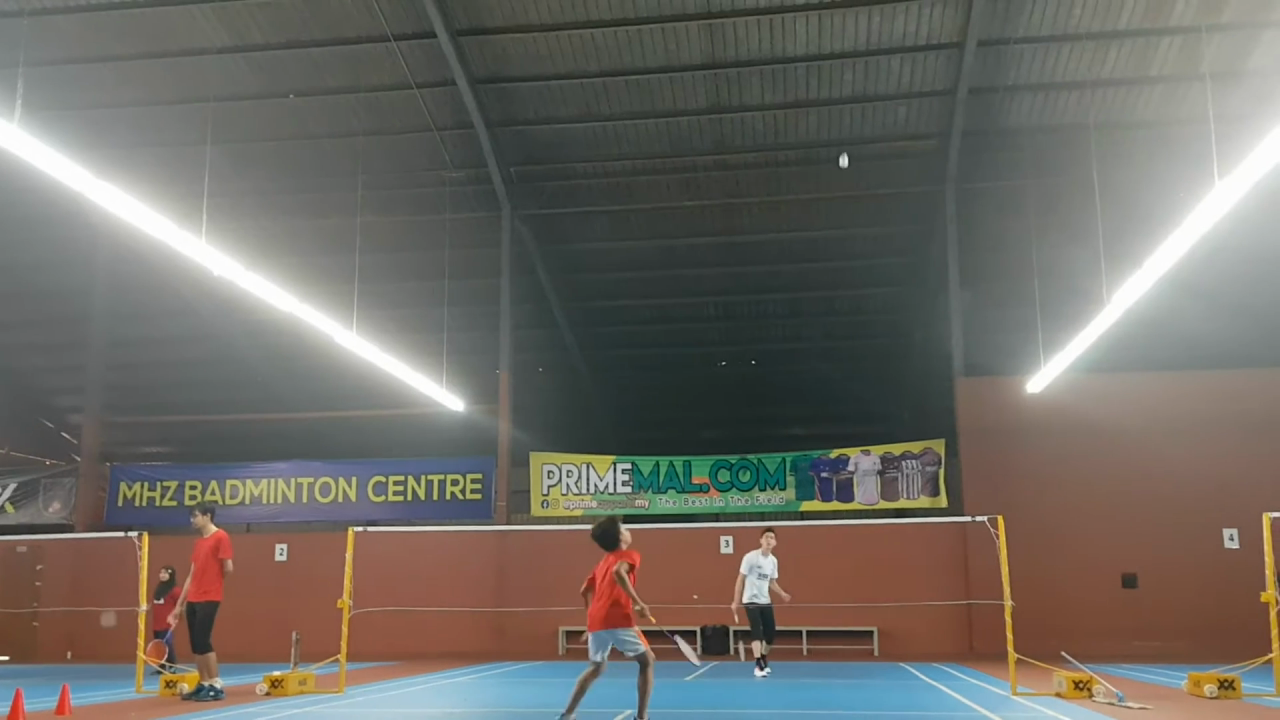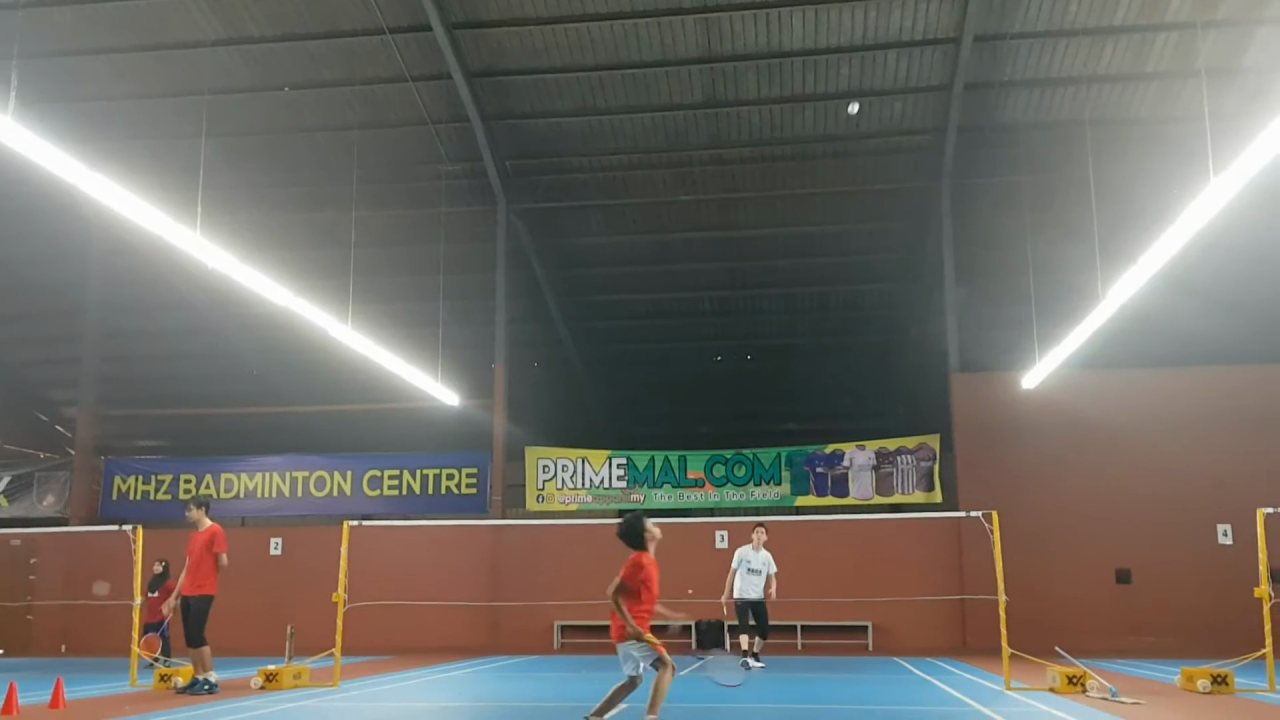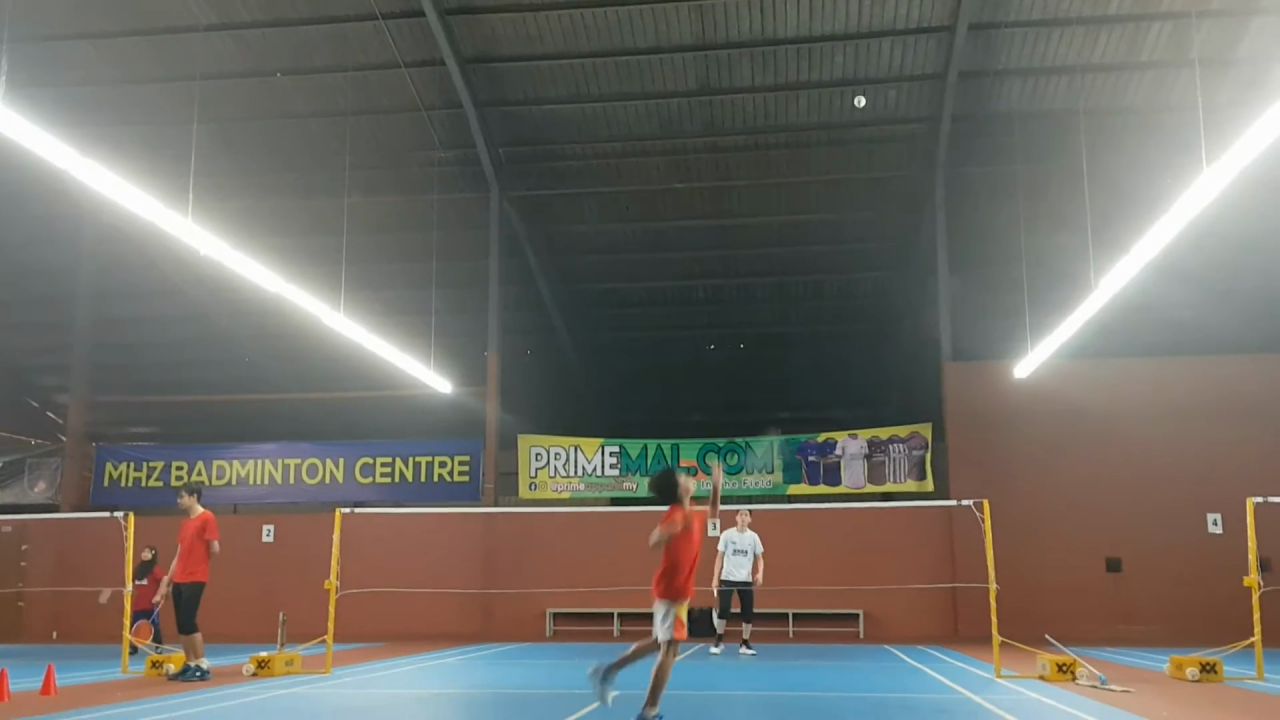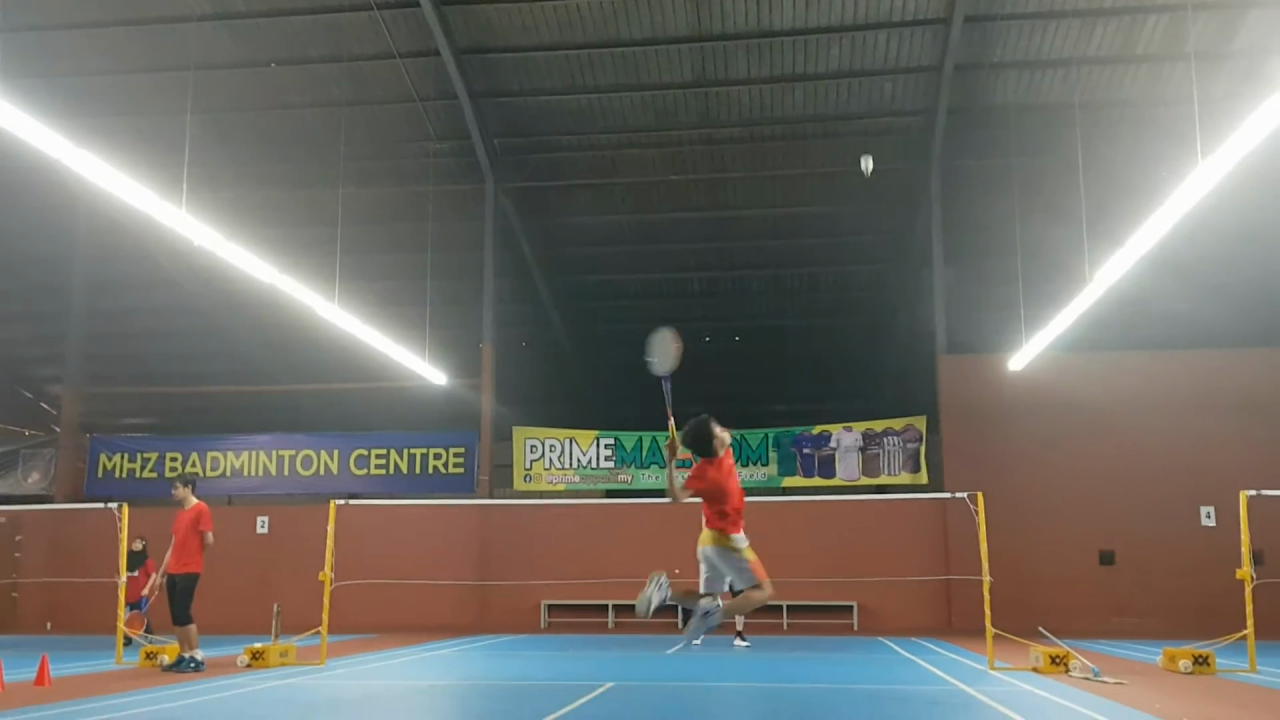
dt=0.2s
person 1, frame 1
left shoulder: (603, 562)
right shoulder: (629, 555)
left elbow: (585, 591)
right elbow: (618, 572)
right wrist: (639, 603)
left hip: (596, 623)
right hip: (619, 622)
left knee: (596, 669)
right knee: (647, 662)
person 1, frame 2
left shoulder: (646, 562)
right shoulder: (640, 563)
right elbow: (613, 593)
left wrist: (669, 614)
right wrist: (631, 625)
left hip: (631, 631)
right hip: (631, 632)
left knee: (633, 681)
right knee: (666, 667)
person 1, frame 3
left shoulder: (693, 515)
right shoulder: (675, 518)
left elbow: (713, 511)
right elbow: (654, 542)
left wrist: (716, 485)
right wrist: (674, 528)
left hip: (677, 592)
right hip: (672, 592)
left knee: (658, 643)
right knee: (670, 648)
left ankle: (609, 670)
person 1, frame 4
left shoulder: (724, 458)
right shoulder: (703, 472)
right elbow: (676, 496)
right wrist: (670, 461)
left hip: (713, 542)
right hip: (727, 540)
left knee: (706, 600)
right knee: (762, 591)
left ankle: (666, 593)
right ankle: (711, 613)
person 2, frame 1
left shoulder: (220, 537)
right shoulder: (199, 542)
left elbow: (228, 568)
right elbow: (192, 575)
left wrist: (213, 582)
right wrist: (180, 603)
left hip: (208, 599)
right hip: (193, 600)
left knee: (203, 641)
right knee: (196, 643)
left ankle: (216, 686)
right ankle: (203, 684)
person 2, frame 2
left shoulder: (215, 531)
right shoulder: (194, 536)
left elbow: (223, 562)
right elbow: (187, 569)
left wrist: (208, 576)
right wrist: (174, 596)
left hip: (203, 593)
right hip: (187, 593)
left knee: (197, 635)
right knee: (190, 637)
left ankle: (211, 680)
right ankle: (198, 678)
person 2, frame 3
left shoulder: (207, 518)
right shoulder: (185, 523)
left elbow: (214, 549)
right elbow: (179, 555)
left wrist: (199, 563)
right wrist: (166, 582)
left hip: (195, 579)
right hip: (179, 580)
left knee: (188, 622)
right knee: (181, 624)
left ankle: (202, 666)
right ankle: (190, 664)
person 2, frame 4
left shoulder: (201, 509)
right shoulder: (180, 514)
left elbow: (208, 540)
right elbow: (173, 547)
left wrist: (193, 555)
right wrist: (161, 573)
left hip: (189, 571)
right hip: (173, 572)
left knee: (183, 613)
right knee: (176, 615)
left ankle: (197, 657)
right ankle: (184, 656)
